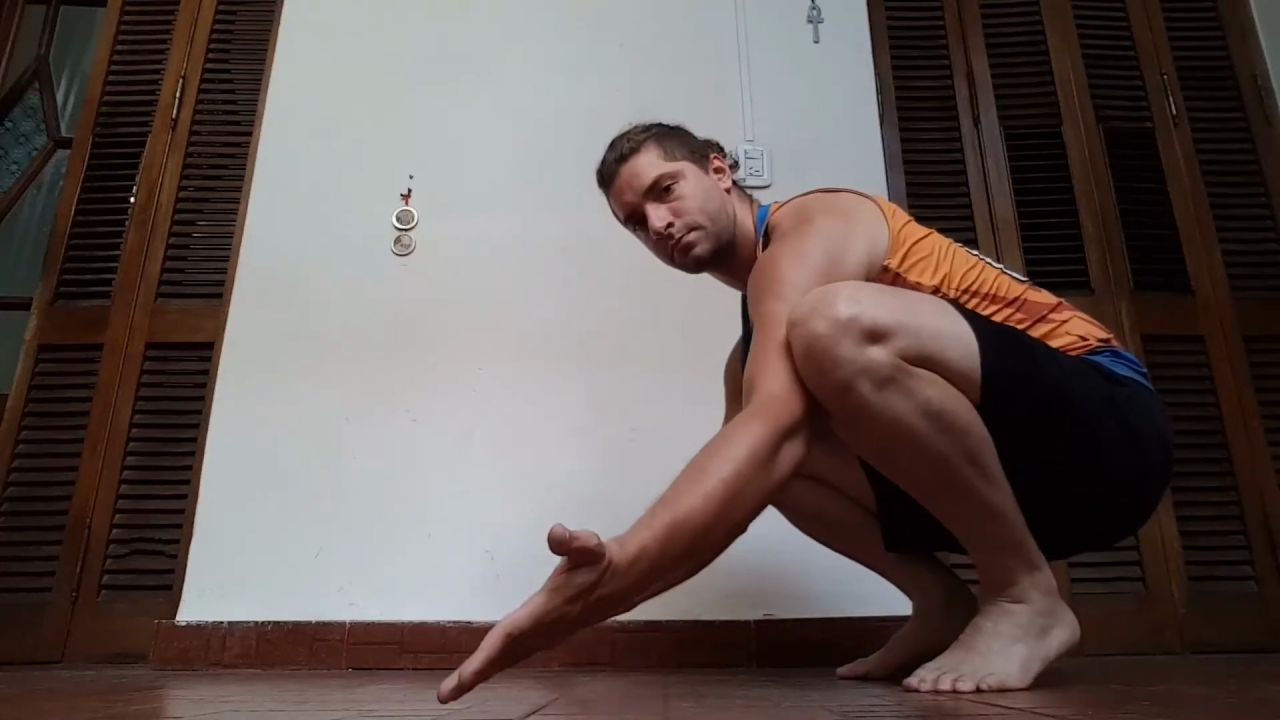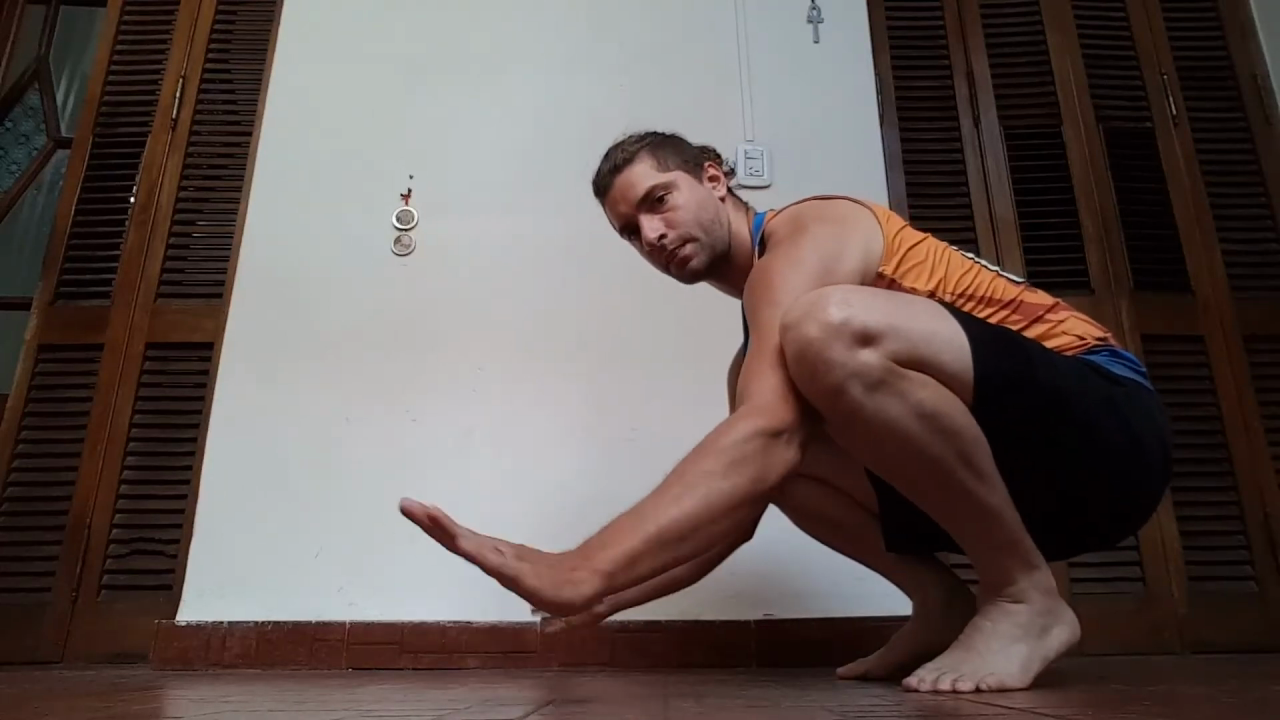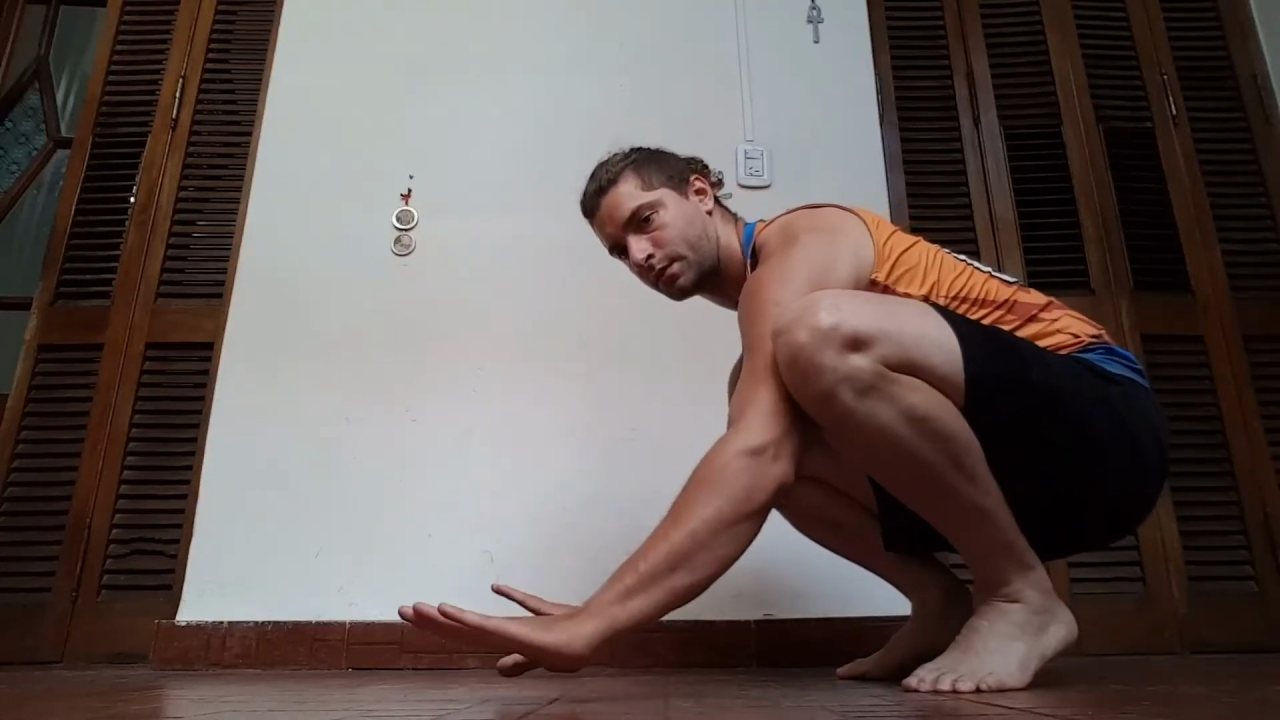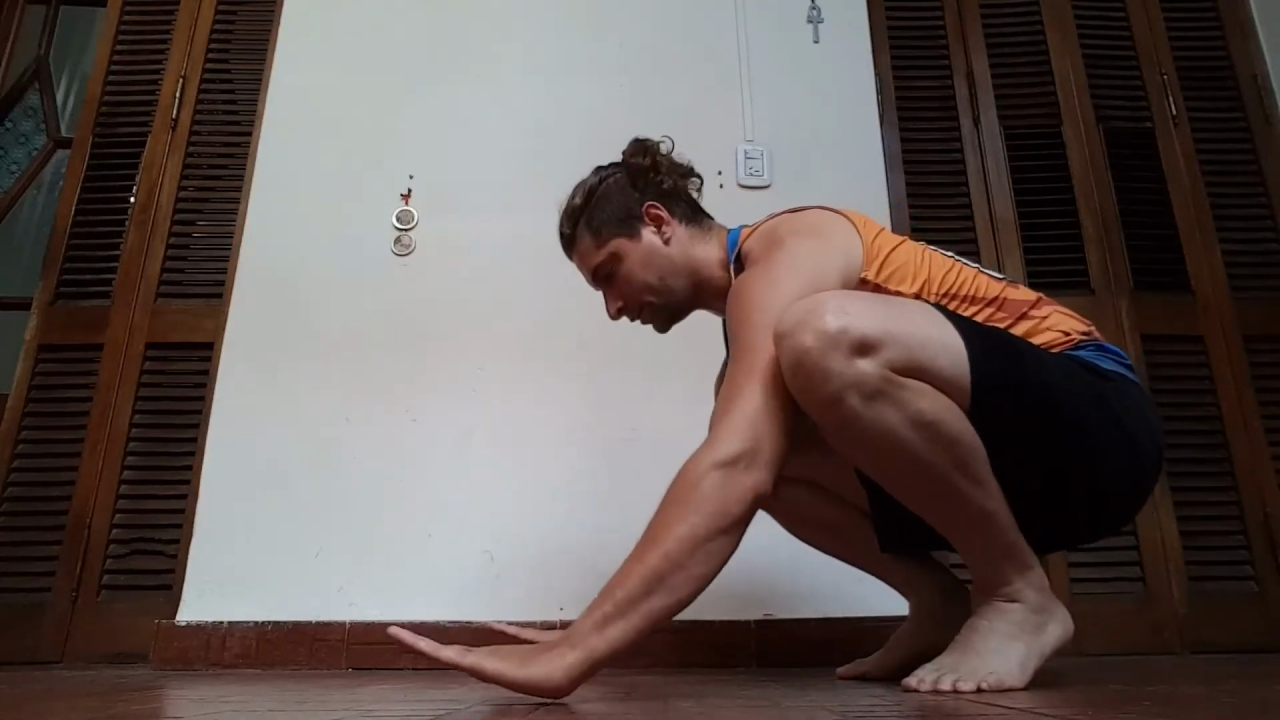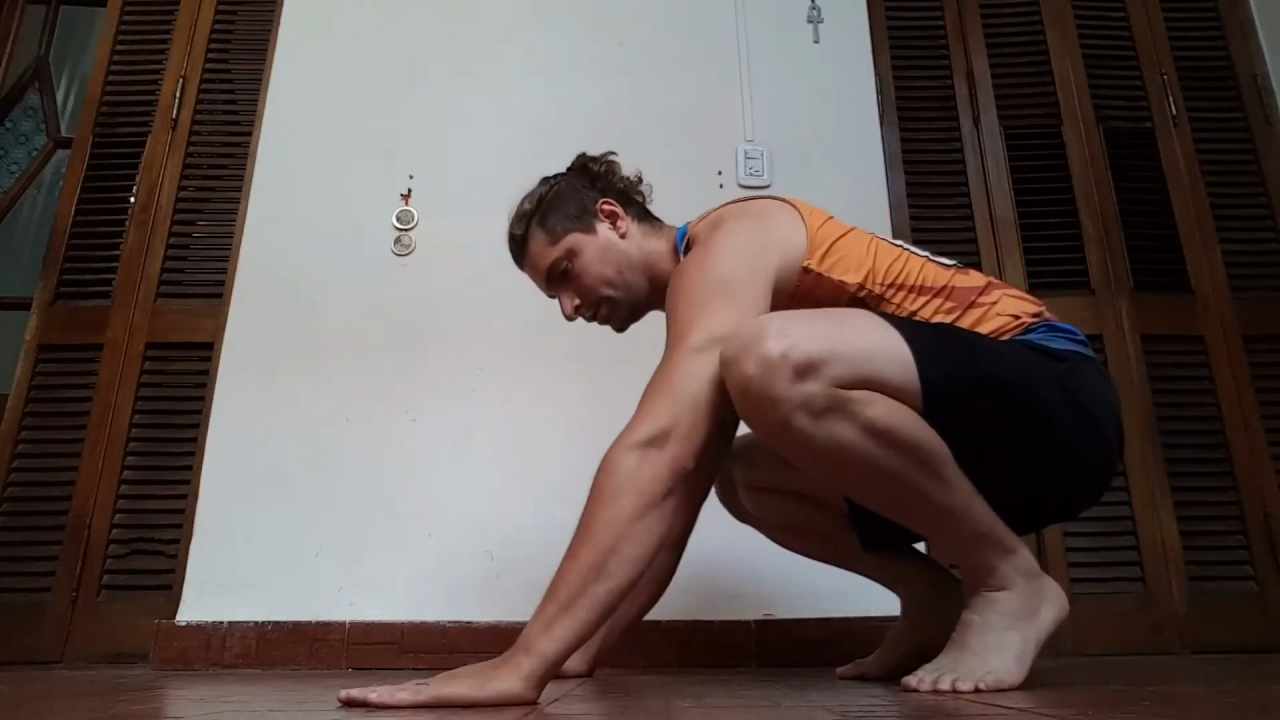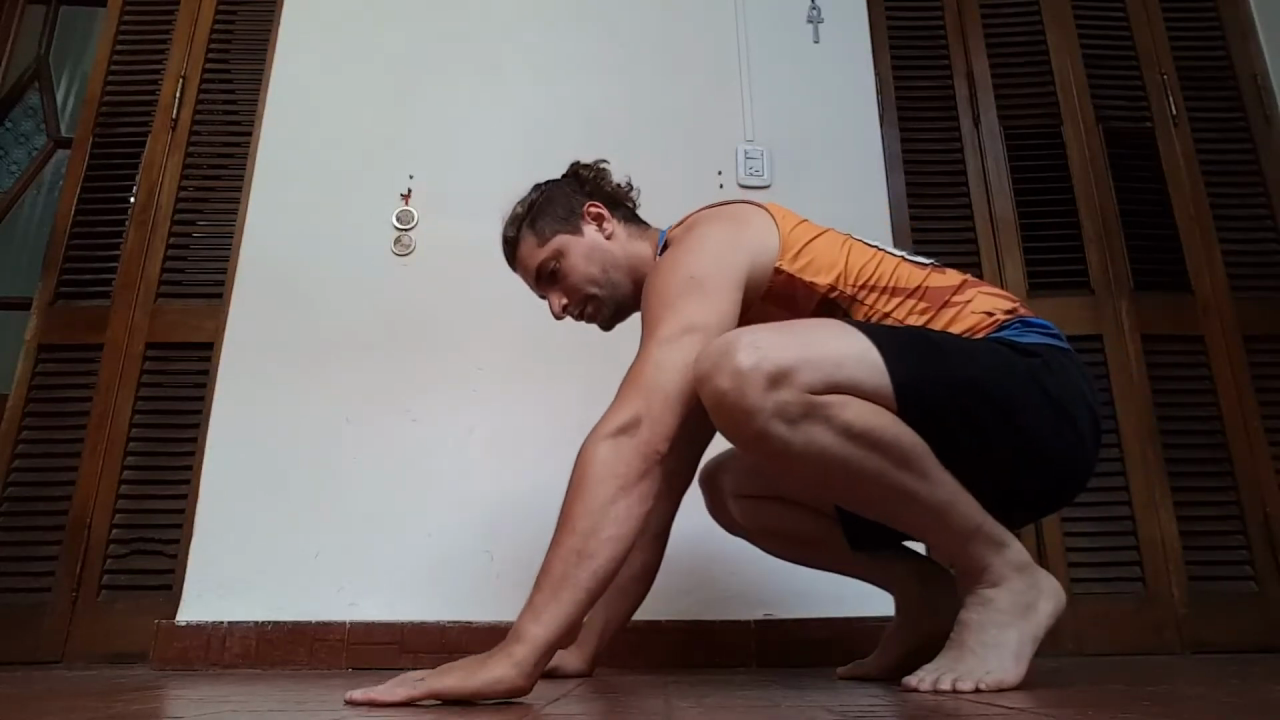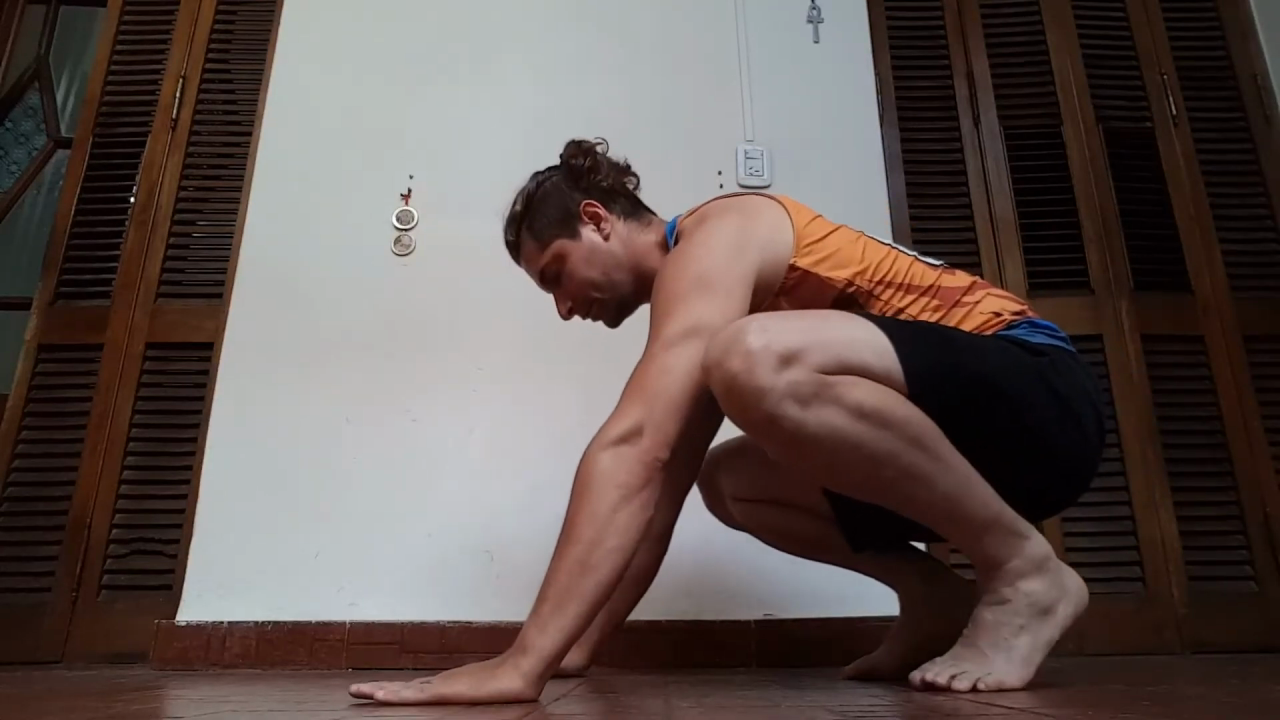
dt=0.4s
person 1, frame 1
left shoulder: (810, 230)
right shoulder: (755, 349)
left elbow: (776, 432)
right elbow: (724, 508)
left wrist: (612, 569)
right wrist: (604, 594)
left hip: (1107, 423)
right hip: (1018, 465)
left knee: (839, 324)
left ankle: (1025, 597)
right ankle: (946, 607)
person 1, frame 2
left shoulder: (806, 236)
right shoulder: (762, 339)
left elbow: (767, 436)
right elbow: (730, 517)
left wrist: (582, 572)
right wrist: (598, 593)
left hip: (1101, 423)
right hip: (1006, 469)
left knee: (832, 329)
left ankle: (1023, 596)
right ankle: (944, 602)
person 1, frame 3
left shoulder: (799, 245)
right shoulder: (765, 340)
left elbow: (758, 461)
right elbow: (745, 491)
left wrist: (590, 625)
right wrist: (595, 614)
left hip: (1101, 419)
right hip: (1016, 469)
left knee: (822, 334)
left ankle: (1018, 597)
right ankle: (945, 604)
person 1, frame 4
left shoulder: (784, 253)
right shoulder: (757, 329)
left elbow: (733, 475)
right elbow: (740, 474)
left wrist: (573, 653)
right wrist: (592, 634)
left hip: (1095, 418)
right hip: (1015, 462)
left knee: (825, 336)
left ankle: (1018, 597)
right ankle: (945, 604)
person 1, frame 5
left shoulder: (726, 244)
right shoulder: (711, 315)
left elbow: (657, 452)
right elbow: (672, 501)
left wrist: (525, 663)
right wrist: (580, 650)
left hip: (1054, 399)
right hip: (981, 430)
left knee: (771, 359)
right knee: (741, 474)
left ankle: (1007, 585)
right ankle: (937, 601)
person 1, frame 6
left shoulder: (705, 241)
right shoulder: (697, 311)
left elbow: (632, 442)
right elbow: (652, 492)
left wrist: (518, 652)
right wrist: (578, 650)
left hip: (1030, 390)
right hip: (966, 427)
left knee: (746, 374)
right knee: (730, 487)
left ankle: (1001, 577)
right ankle: (932, 597)
person 1, frame 7
left shoulder: (714, 237)
right shoulder: (704, 309)
left elbow: (634, 450)
right elbow: (657, 489)
left wrist: (525, 662)
right wrist: (578, 649)
left hip: (1038, 394)
right hip: (971, 422)
left knee: (755, 361)
right knee: (727, 481)
left ankle: (1022, 573)
right ankle: (939, 597)
